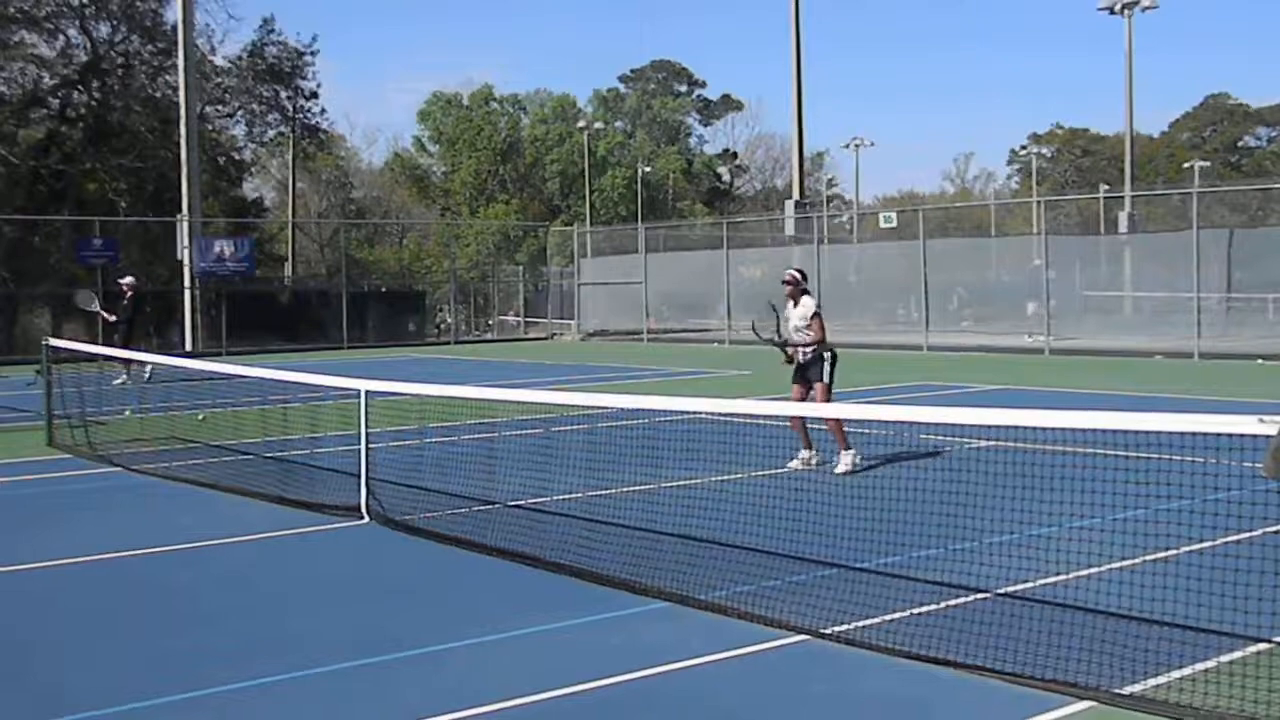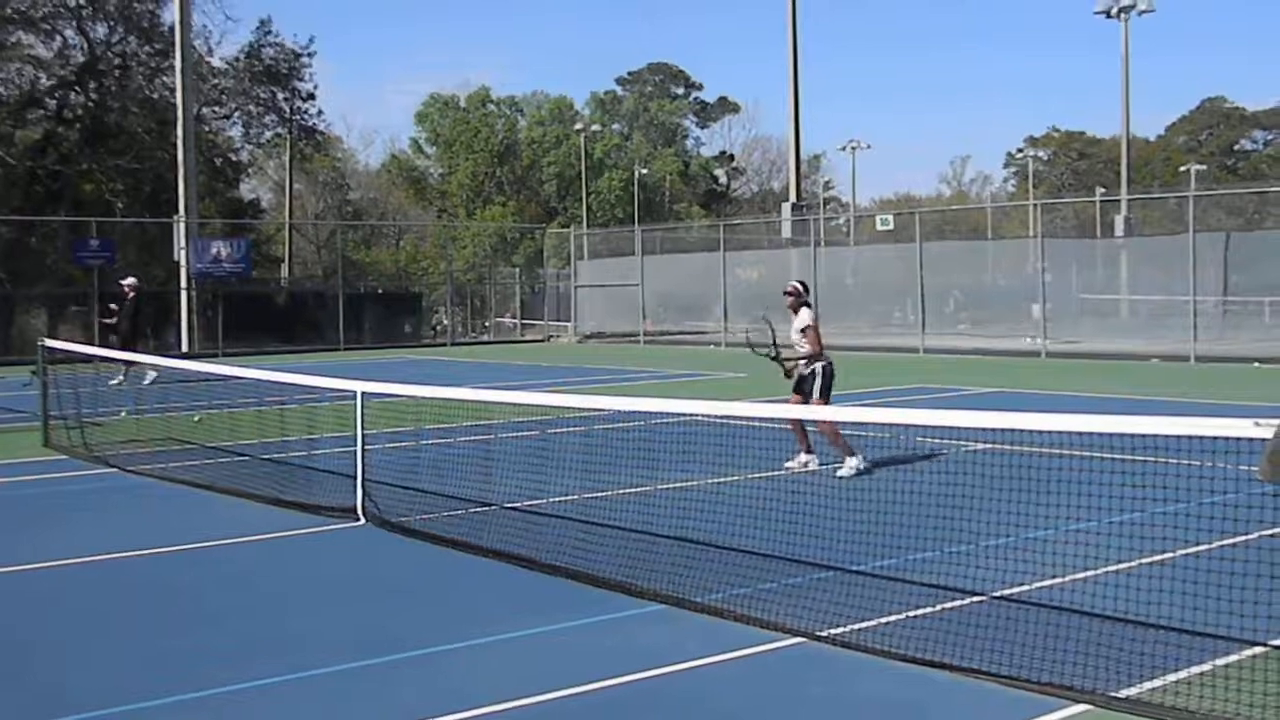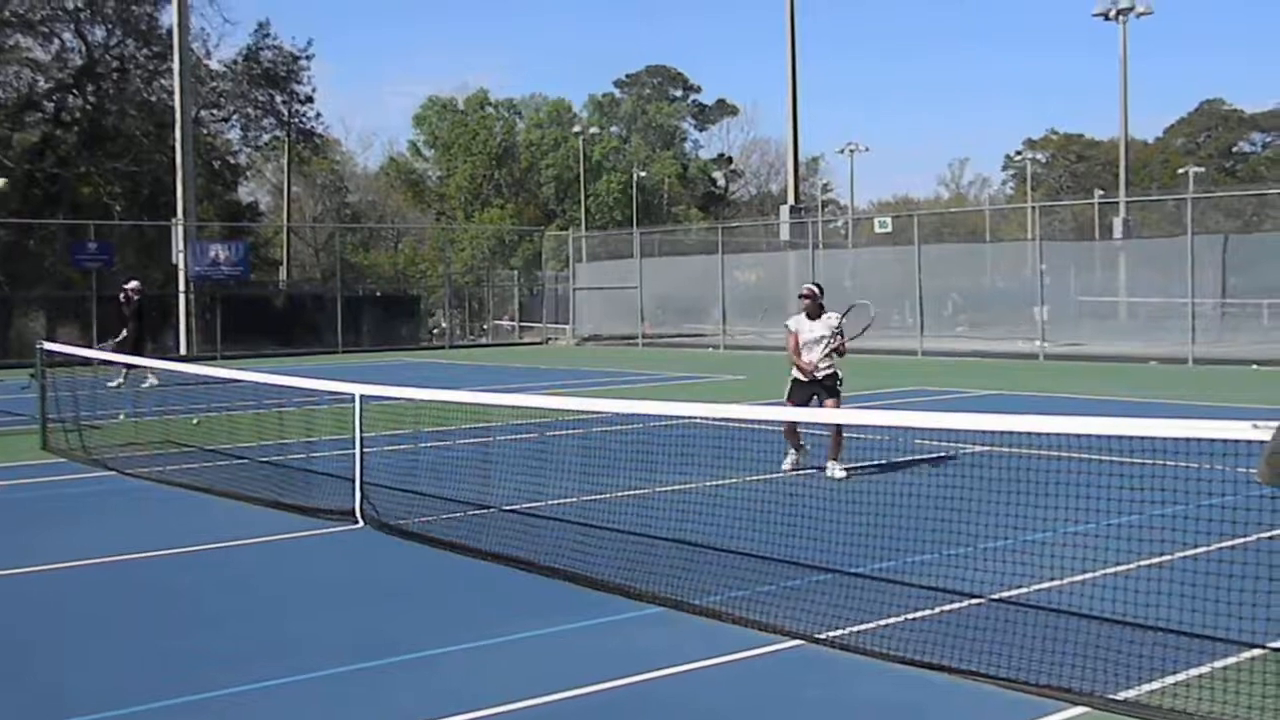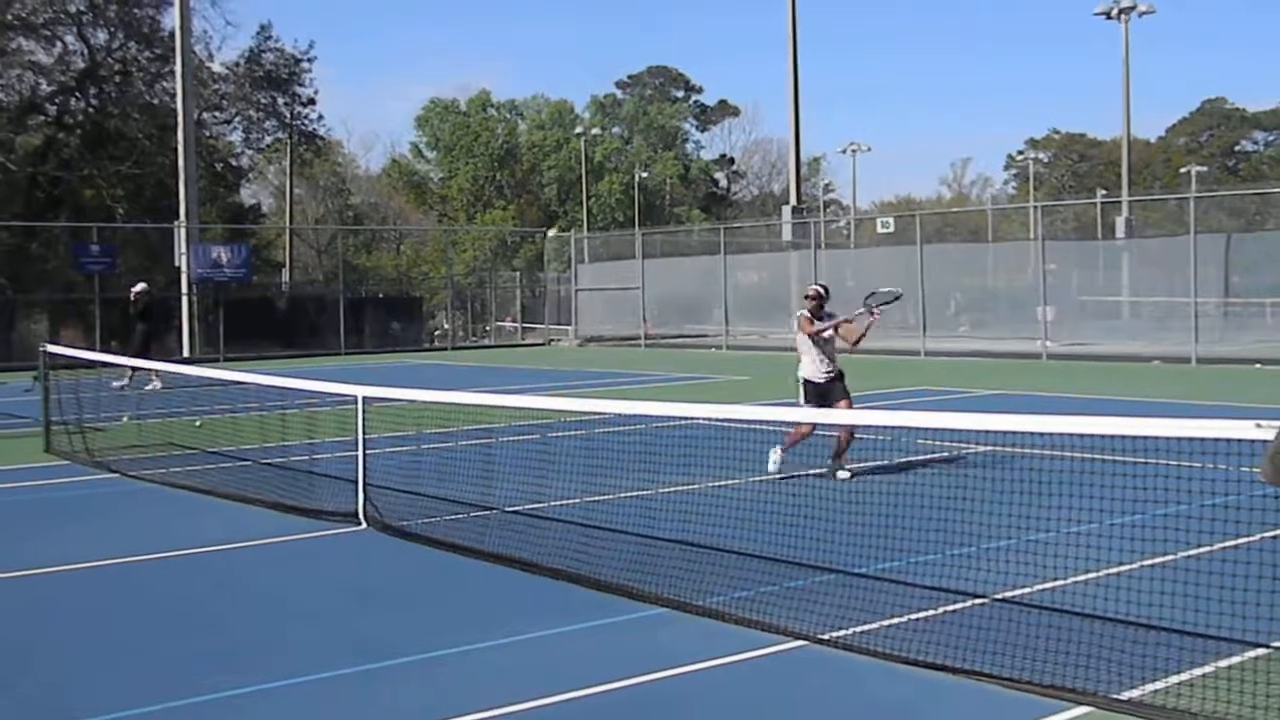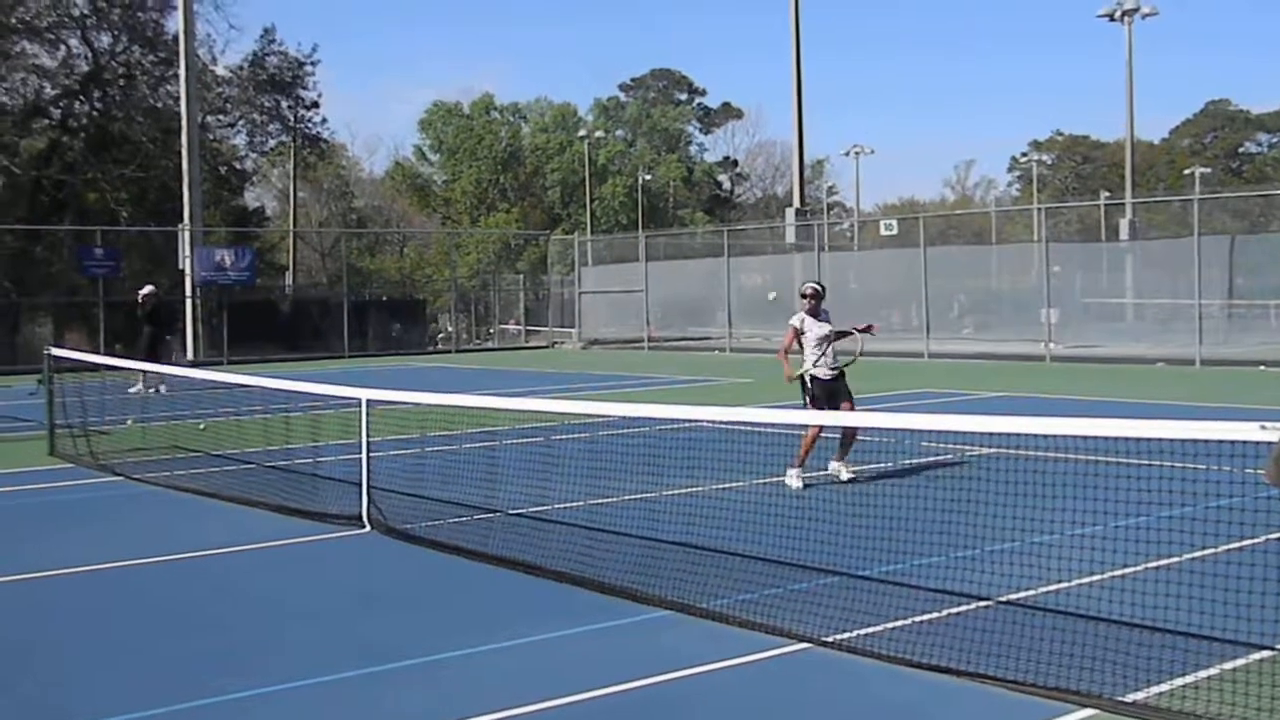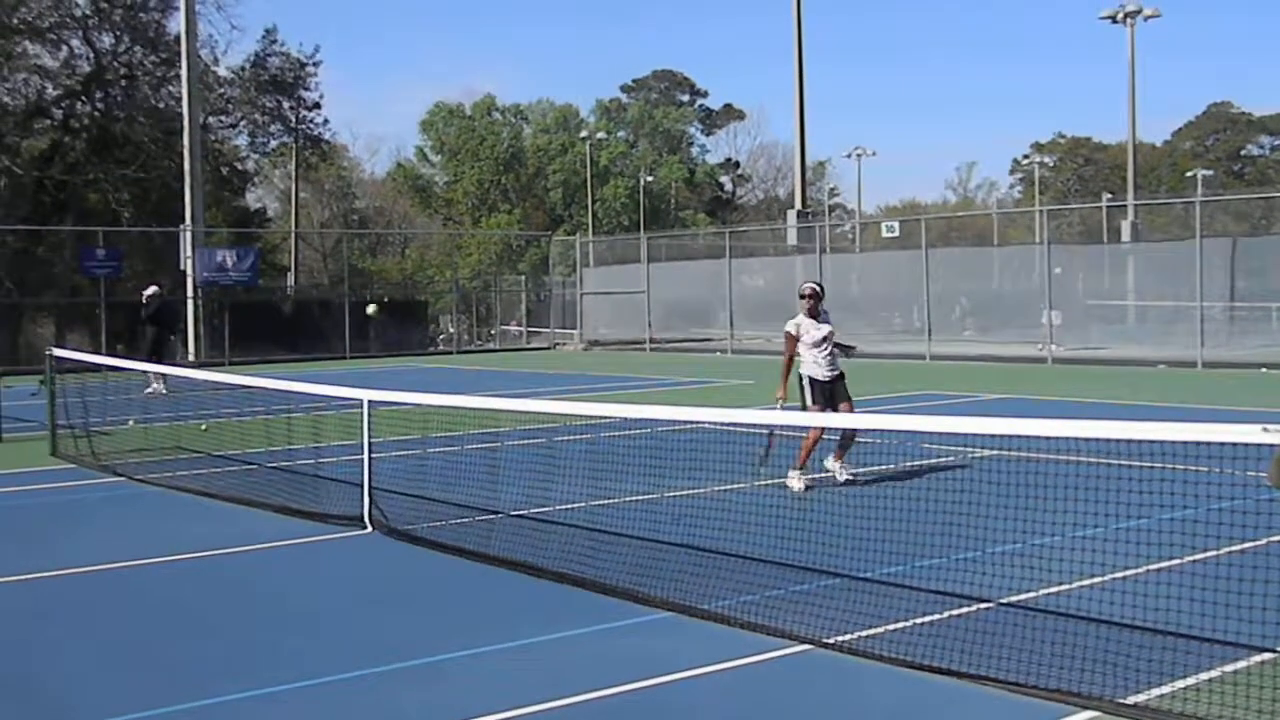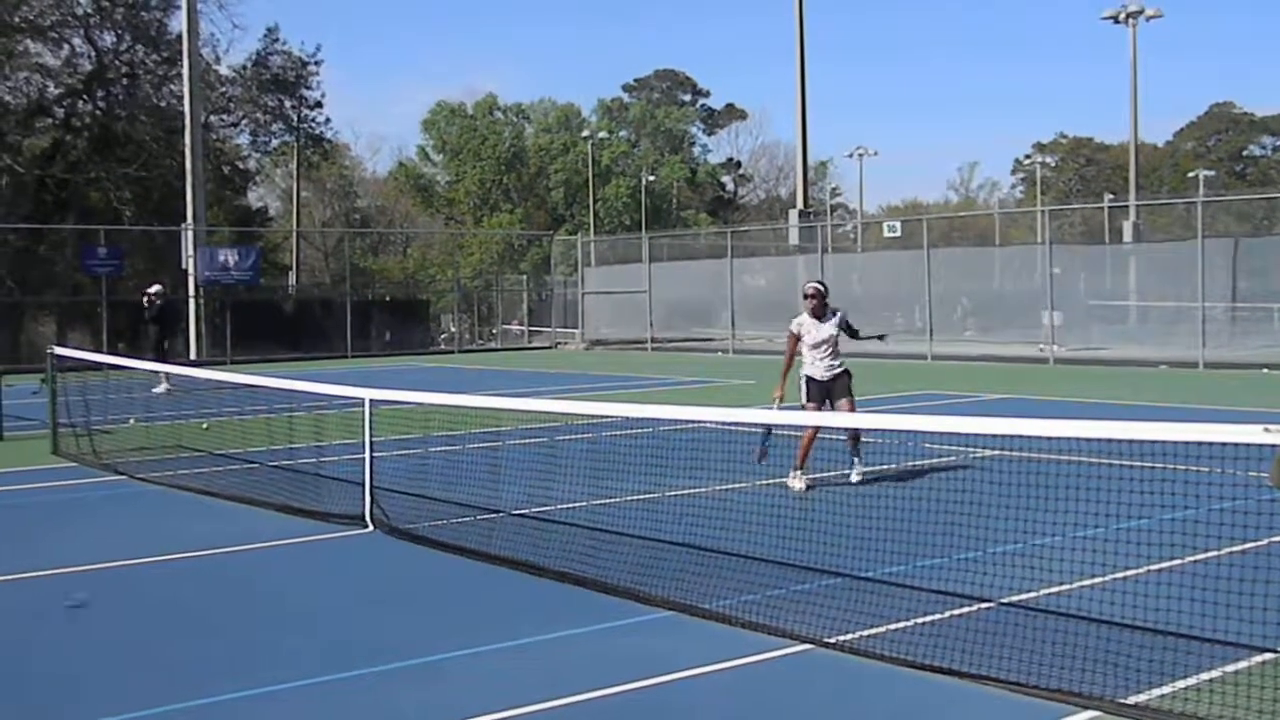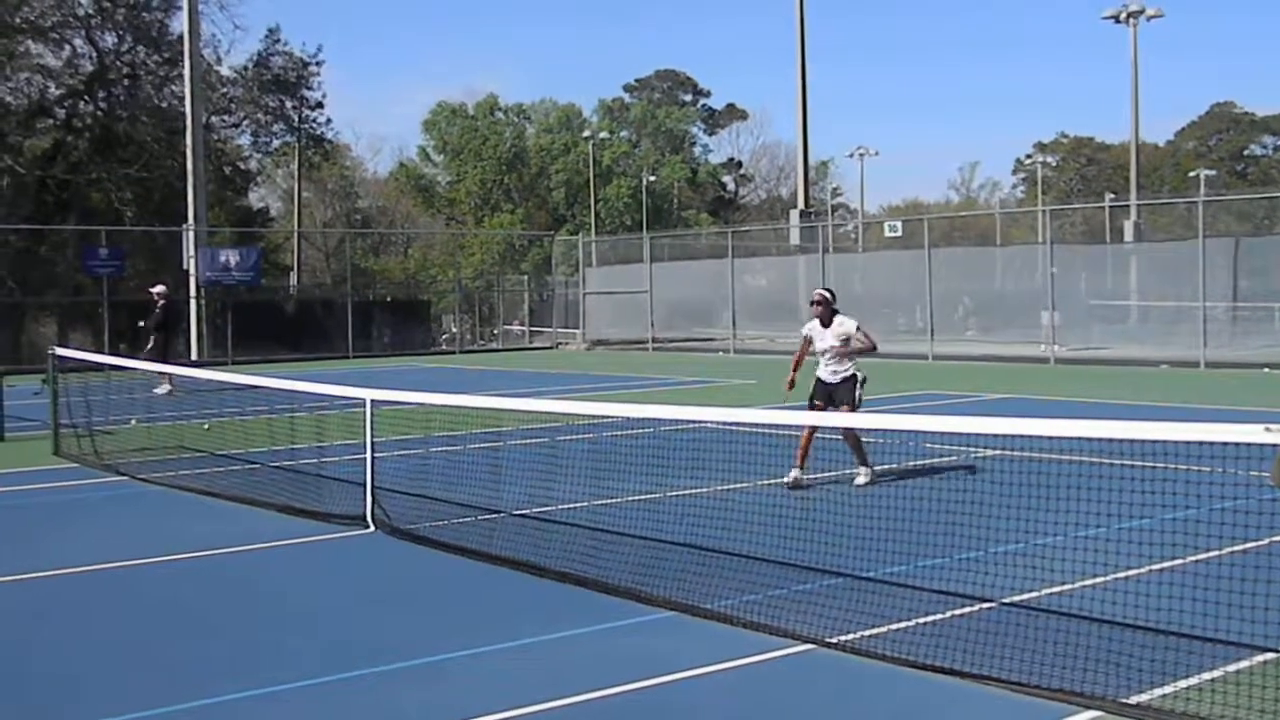
dt=0.2s
person 1, frame 1
left shoulder: (809, 304)
right shoulder: (790, 306)
left elbow: (821, 338)
left wrist: (792, 344)
right wrist: (792, 351)
left hip: (820, 358)
right hip: (803, 361)
left ankle: (846, 453)
right ankle: (808, 453)
person 1, frame 2
left shoulder: (805, 317)
right shoulder: (798, 317)
left elbow: (817, 350)
left wrist: (789, 359)
right wrist: (793, 366)
left hip: (819, 371)
right hip: (807, 372)
left knee: (822, 422)
left ankle: (852, 458)
right ankle: (807, 456)
person 1, frame 3
left shoulder: (833, 319)
right shoulder: (794, 322)
left elbow: (840, 353)
right elbow: (793, 353)
left wrist: (840, 345)
right wrist: (803, 365)
left hip: (827, 377)
right hip: (802, 378)
right knee: (788, 425)
left ankle: (833, 463)
right ankle: (797, 451)
person 1, frame 4
left shoulder: (832, 319)
right shoulder: (803, 317)
left elbow: (853, 341)
right elbow: (810, 331)
left wrist: (870, 322)
right wrist: (837, 323)
left hip: (833, 378)
right hip: (810, 380)
right knee: (807, 429)
left ankle: (836, 462)
right ankle: (780, 450)
person 1, frame 5
left shoulder: (824, 315)
right shoulder: (799, 321)
right elbow: (783, 351)
left wrist: (858, 331)
right wrist: (788, 369)
left hip: (835, 376)
right hip: (814, 379)
left knee: (851, 425)
right knee: (816, 427)
left ankle: (838, 463)
right ankle: (794, 471)
person 1, frame 6
left shoulder: (824, 316)
right shoulder: (795, 324)
right elbow: (788, 357)
left wrist: (840, 347)
right wrist: (783, 388)
left hip: (835, 378)
right hip: (812, 379)
left knee: (851, 427)
right knee: (817, 430)
left ankle: (836, 461)
right ankle: (795, 473)
person 1, frame 7
left shoulder: (837, 315)
right shoulder: (799, 323)
left elbow: (853, 333)
right elbow: (790, 355)
left wrist: (873, 336)
right wrist: (781, 386)
left hip: (837, 376)
right hip: (813, 379)
right knee: (812, 428)
left ankle: (855, 458)
right ankle: (796, 473)
person 1, frame 8
left shoulder: (845, 323)
right shoulder: (811, 328)
left elbow: (871, 346)
right elbow: (801, 354)
left wrist: (849, 350)
right wrist: (792, 374)
left hip: (847, 379)
right hip: (823, 380)
left knee: (845, 428)
right knee: (809, 425)
left ankle: (865, 468)
right ankle: (797, 472)
